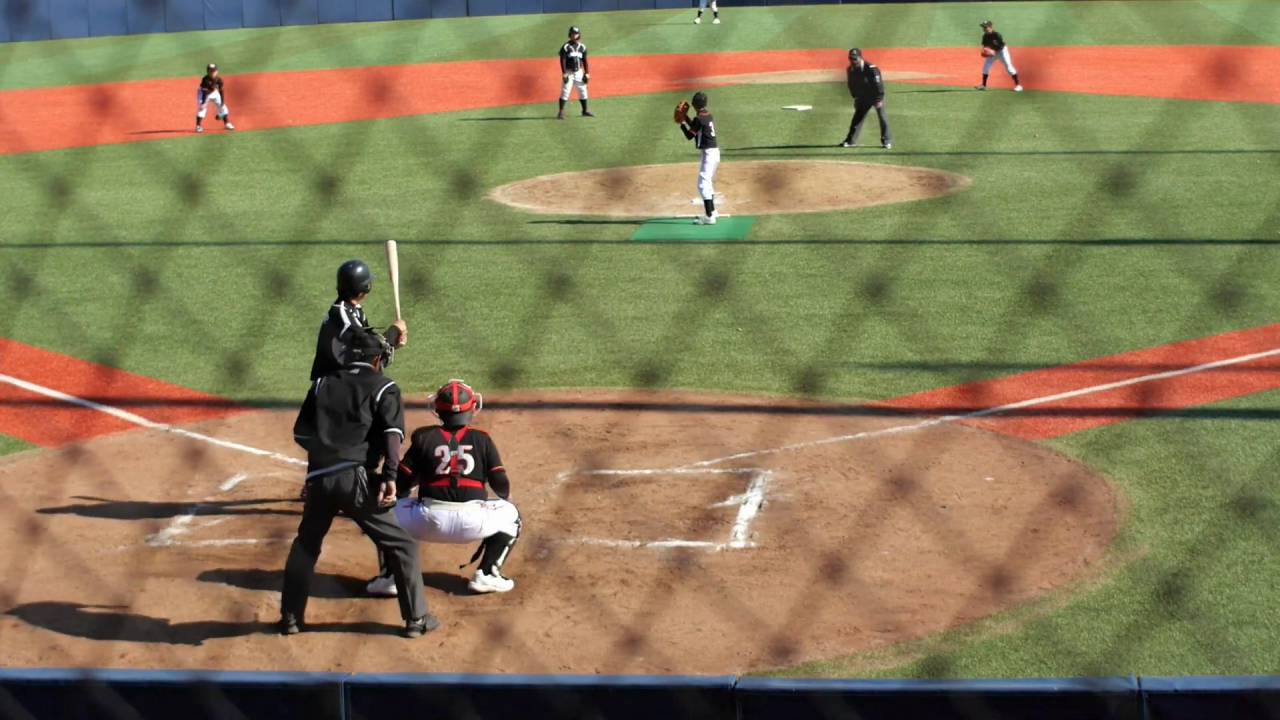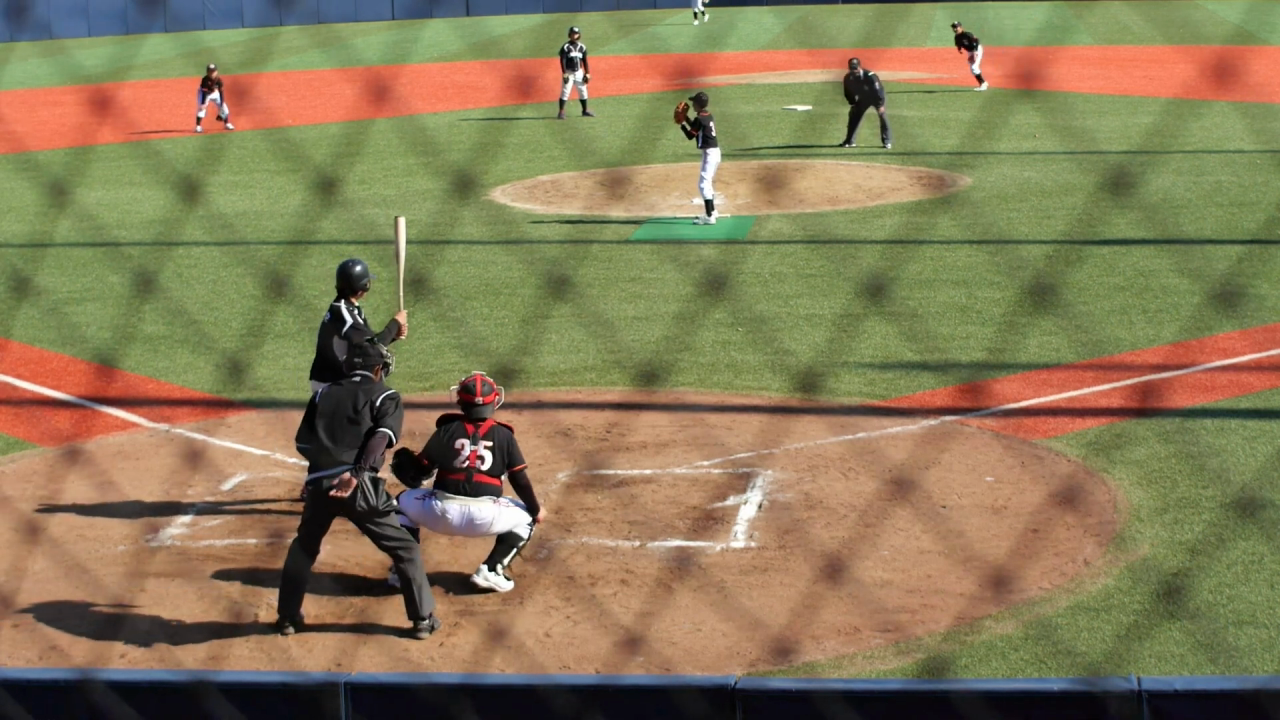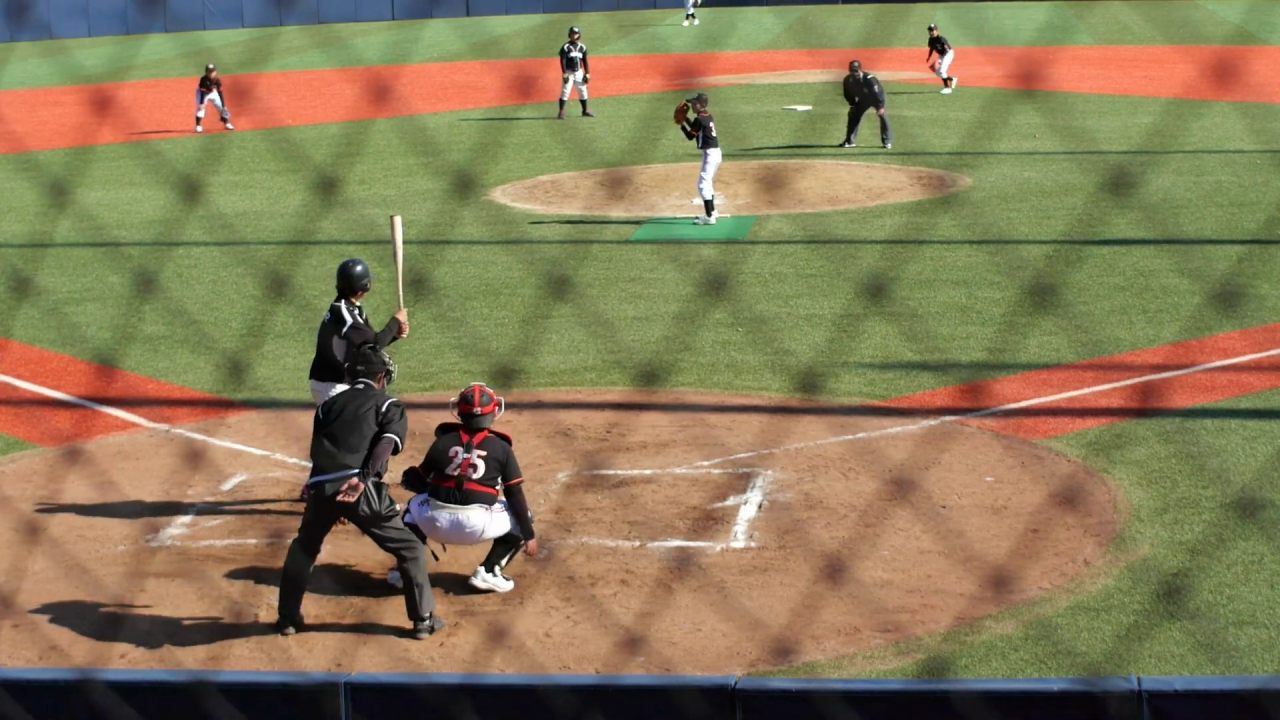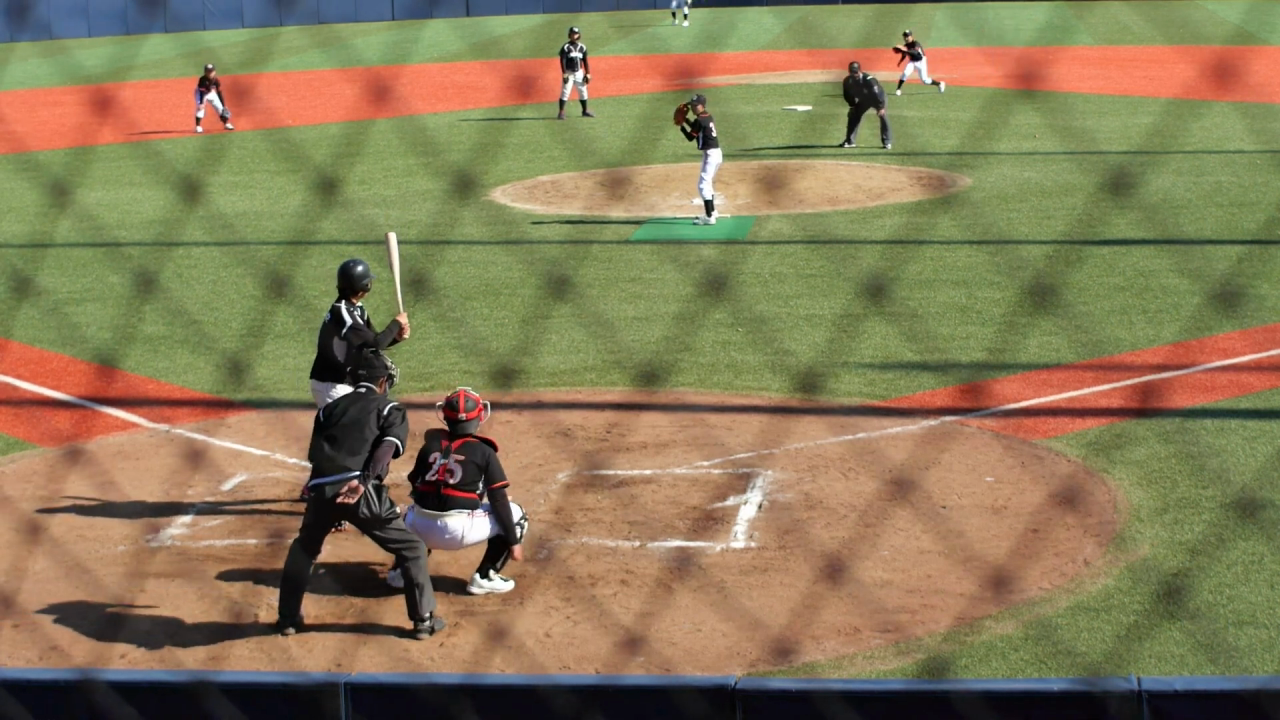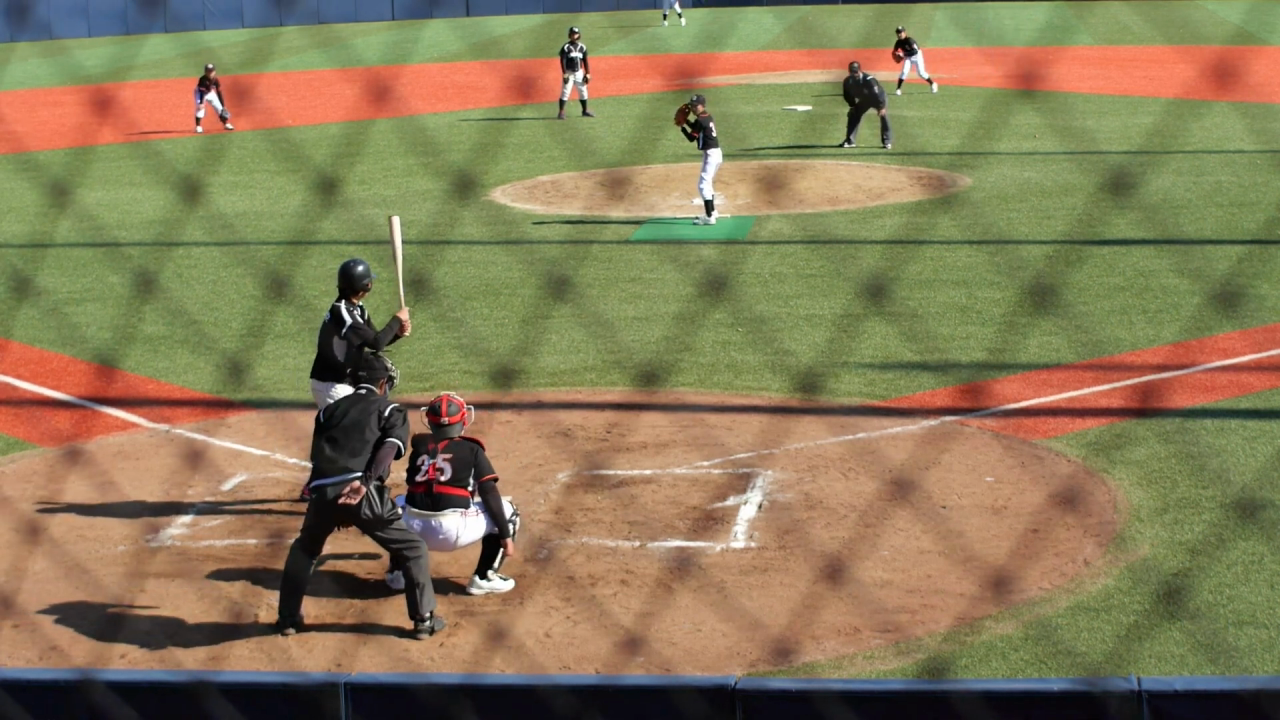
dt=0.3s
person 1, frame 1
left shoulder: (322, 384)
right shoulder: (383, 387)
left elbow: (301, 434)
right elbow: (392, 433)
right wrist: (391, 476)
left hip: (319, 479)
right hip: (357, 478)
left knee: (305, 545)
right knee: (400, 545)
left ankle: (291, 617)
right ankle: (416, 619)
person 1, frame 2
left shoulder: (324, 394)
right shoulder: (385, 396)
left elbow: (303, 444)
right elbow: (381, 437)
right wrist: (356, 472)
left hip: (319, 484)
right hip: (358, 485)
left knee: (304, 547)
right knee: (405, 548)
left ankle: (288, 617)
right ankle: (423, 619)
person 1, frame 3
left shoulder: (329, 405)
right shoulder: (389, 404)
left elbow: (316, 453)
right elbow: (387, 443)
right wrist: (363, 478)
left hip: (321, 487)
right hip: (362, 489)
left knee: (303, 547)
right knee: (409, 549)
left ankle: (288, 617)
right ankle: (423, 620)
person 1, frame 4
left shoulder: (330, 408)
right shoulder: (390, 408)
right elbow: (388, 446)
right wrist: (363, 481)
left hip: (322, 490)
right hip: (360, 490)
left knee: (304, 548)
right knee: (411, 549)
left ankle: (288, 618)
right ankle: (424, 620)
person 1, frame 5
left shoulder: (330, 409)
right shoulder: (391, 409)
right elbow: (390, 447)
right wrist: (365, 481)
left hip: (323, 490)
right hip: (362, 492)
left knee: (304, 549)
right knee: (412, 549)
left ankle: (288, 617)
right ankle: (424, 619)
person 2, frame 1
left shoulder: (424, 438)
right shoulder: (482, 439)
left elbow: (401, 481)
right elbow: (500, 483)
right wrist: (504, 495)
left hip: (430, 520)
right hip: (471, 520)
right knee: (510, 515)
left ankle: (392, 575)
right ankle: (487, 574)
person 2, frame 2
left shoulder: (446, 430)
right shoulder: (503, 435)
left elbow: (419, 469)
right elbow: (520, 480)
left wrist: (404, 463)
right wrist: (536, 510)
left hip: (442, 512)
right hip: (484, 516)
left knee: (405, 501)
right knee: (525, 519)
right ankle: (490, 570)
person 2, frame 3
left shoulder: (444, 440)
right shoulder: (501, 447)
left elbow: (419, 481)
right elbow: (515, 494)
right wrist: (529, 536)
left hip: (436, 521)
right hip: (476, 523)
left knee: (416, 505)
right knee: (520, 517)
right ankle: (488, 572)
person 2, frame 4
left shoulder: (431, 445)
right shoulder: (484, 451)
left elbow: (416, 482)
right elbow: (498, 499)
right wrist: (513, 541)
left hip: (420, 528)
right hip: (459, 529)
left knee: (416, 508)
right knee: (516, 516)
left ankle: (402, 570)
right ankle: (485, 577)
person 2, frame 5
left shoulder: (419, 449)
right shoulder: (472, 450)
right elbow: (490, 494)
right wrist: (506, 535)
left hip: (414, 529)
right hip: (452, 530)
left knee: (400, 504)
right knee: (507, 511)
left ankle: (399, 571)
right ankle: (484, 577)
